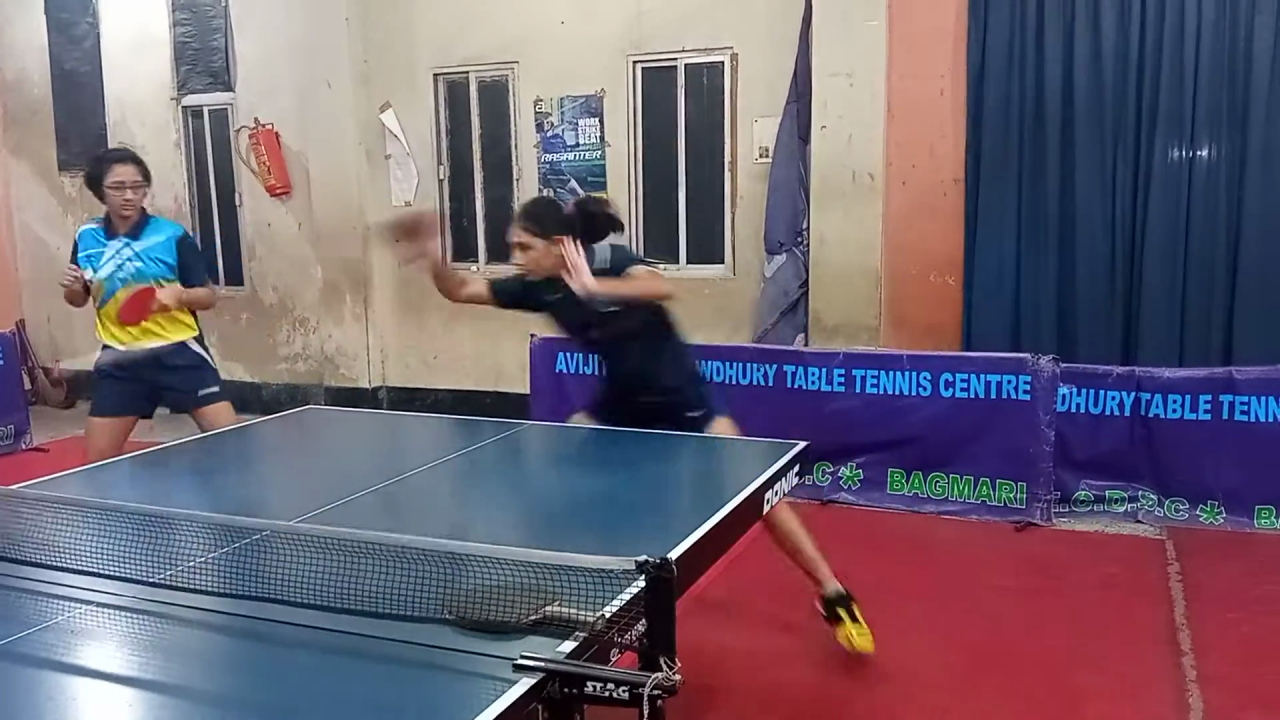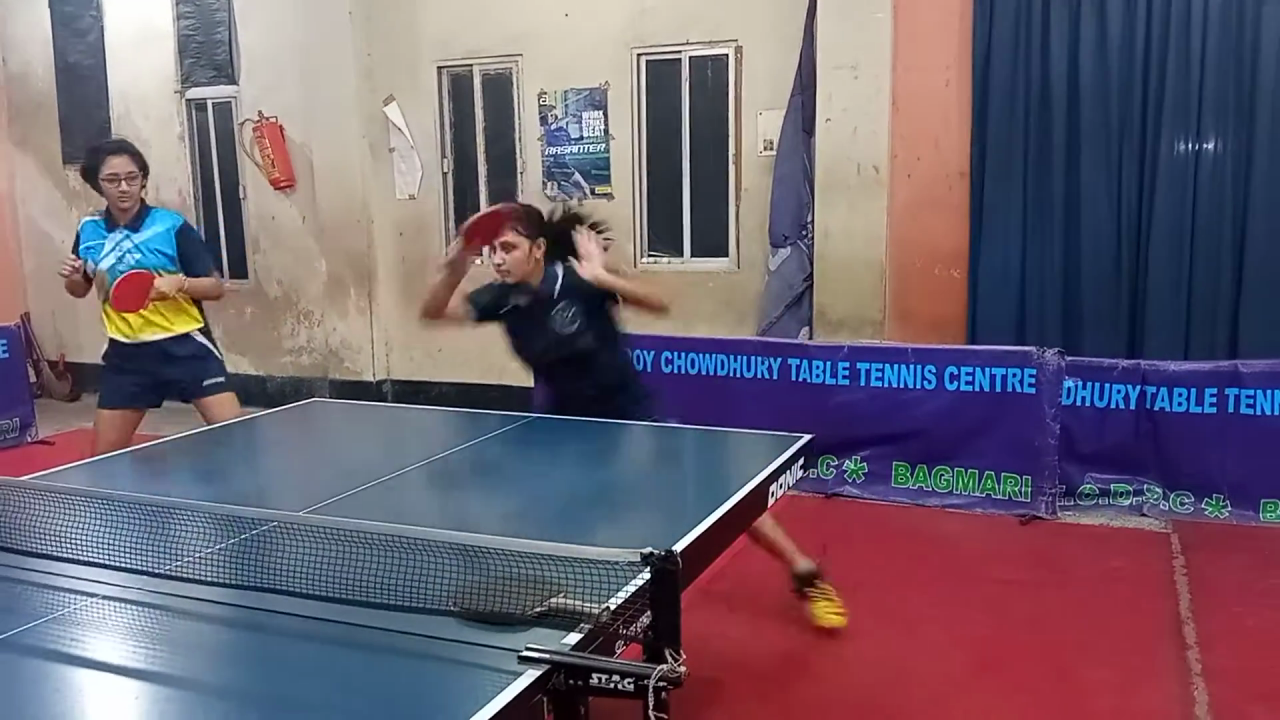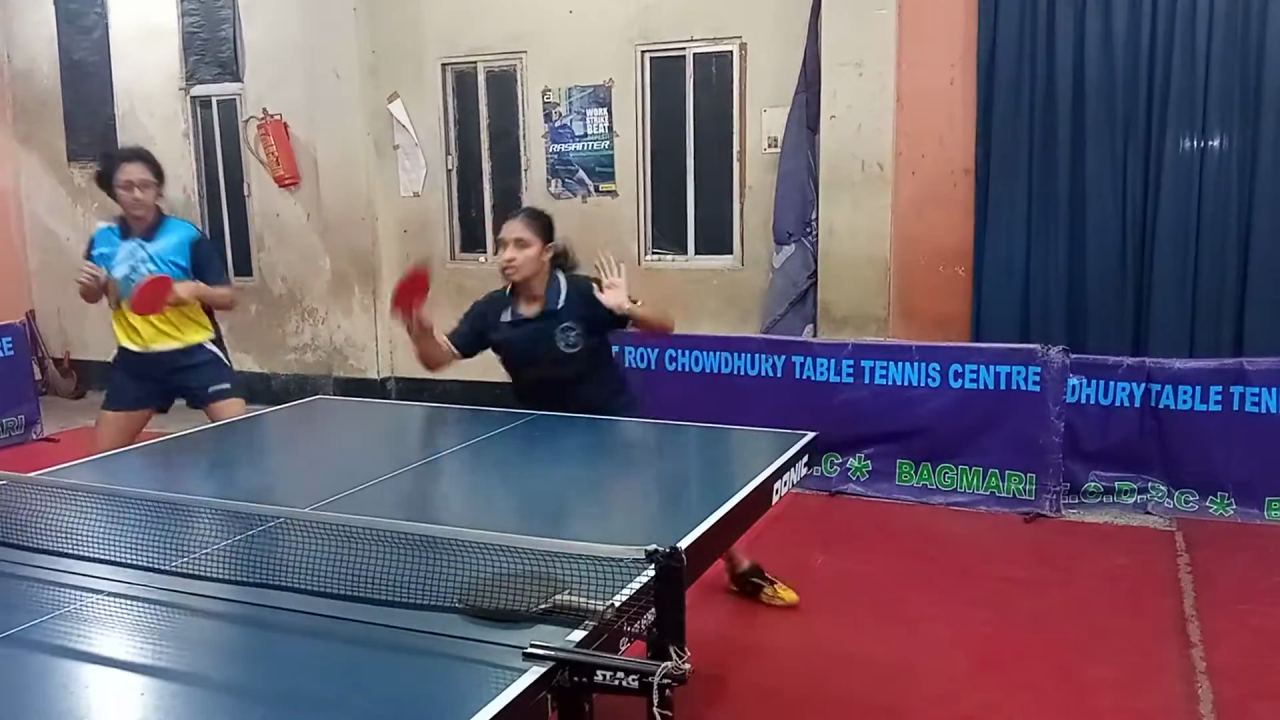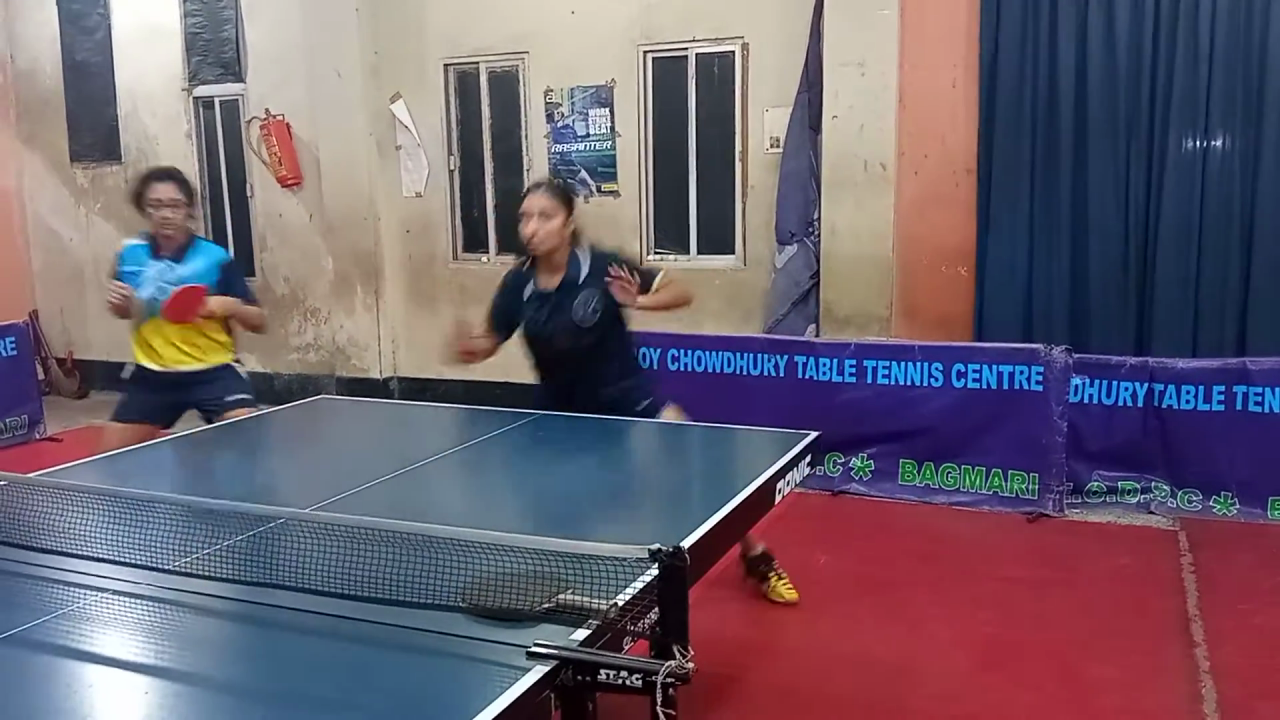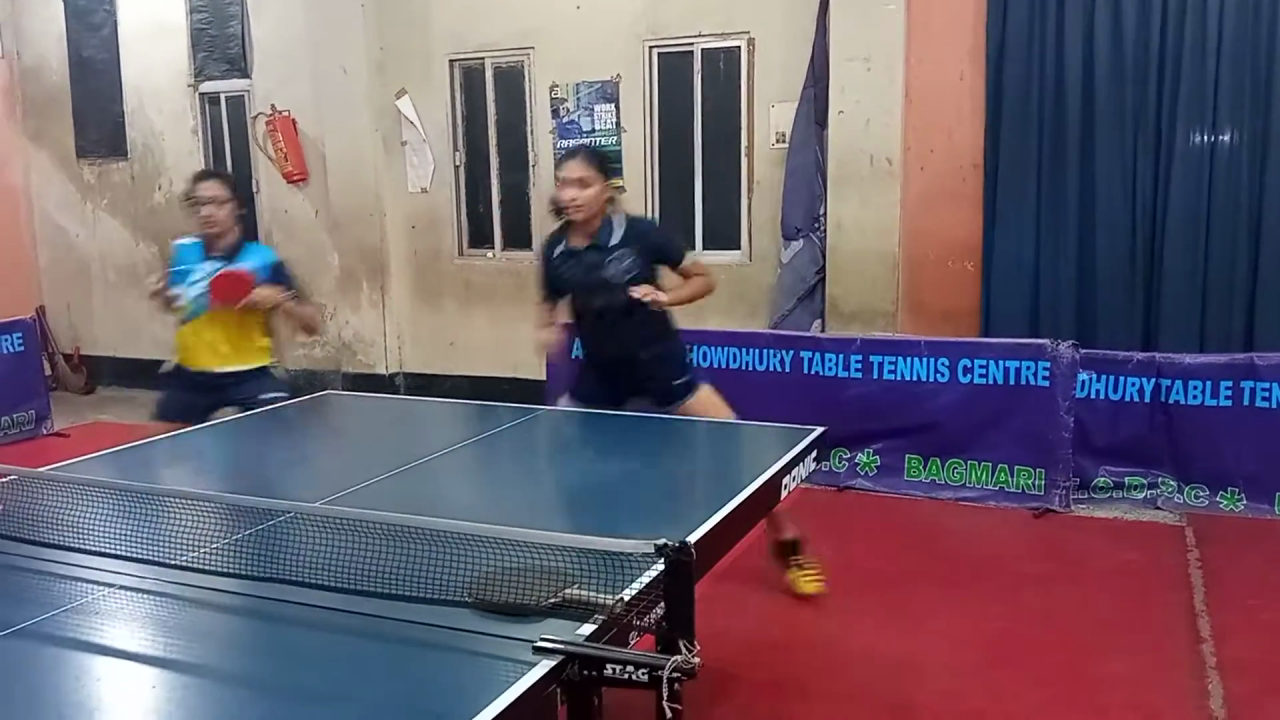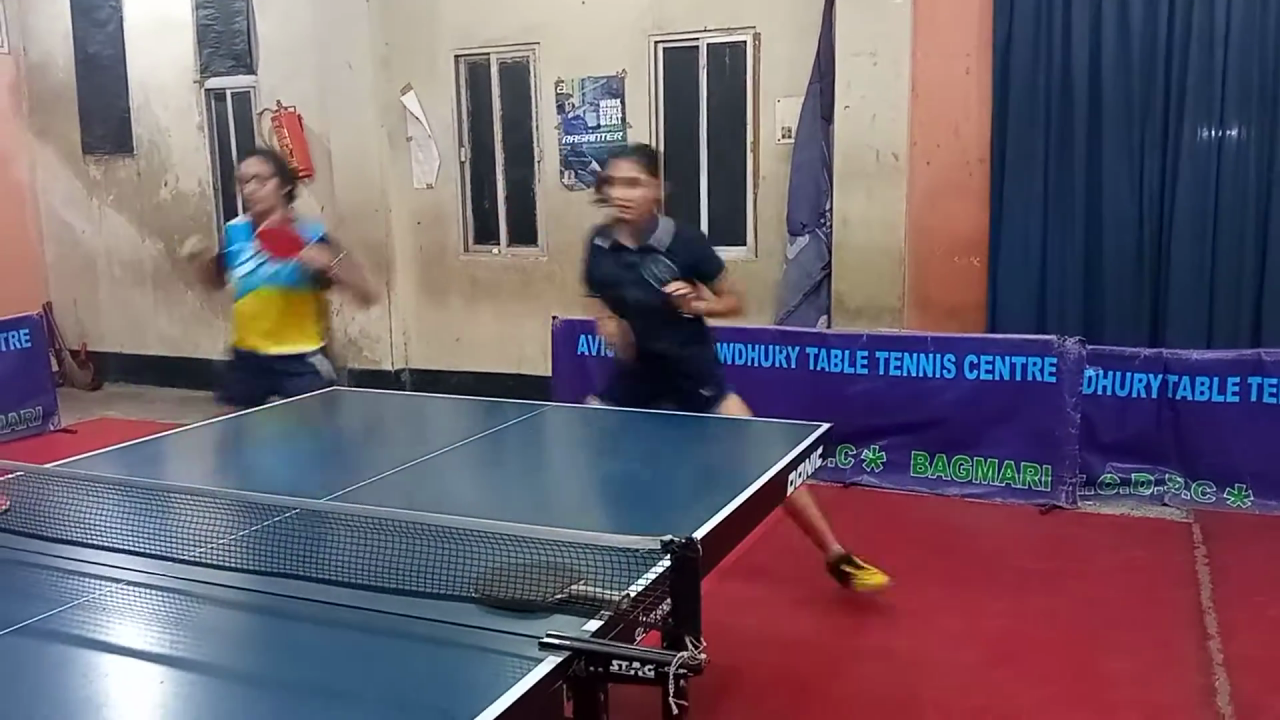
dt=0.1s
person 1, frame 1
left shoulder: (613, 260)
right shoulder: (532, 284)
left elbow: (660, 288)
right elbow: (466, 292)
left wrist: (592, 285)
right wrist: (432, 254)
left hip: (679, 396)
right hip: (621, 399)
left ankle: (834, 596)
person 1, frame 2
left shoulder: (580, 284)
right shoulder: (502, 297)
left elbow: (658, 304)
right elbow: (435, 312)
left wrist: (602, 278)
right wrist: (453, 266)
left hip: (627, 409)
right hip: (566, 416)
left ankle: (806, 574)
person 1, frame 3
left shoulder: (582, 293)
right shoulder: (490, 312)
left elbow: (665, 326)
right elbow: (437, 360)
left wrist: (627, 308)
right wrist: (419, 328)
left hip: (608, 420)
left ankle: (745, 572)
person 1, frame 4
left shoulder: (603, 266)
right shoulder: (516, 286)
left elbow: (681, 295)
right elbow: (481, 347)
left wrist: (642, 302)
right wrist: (465, 344)
left hip: (628, 396)
right hip: (563, 410)
left ankle: (757, 559)
person 1, frame 5
left shoulder: (642, 233)
right shoulder: (555, 249)
left elbow: (703, 280)
right elbow: (550, 306)
left wrist: (662, 297)
right wrist: (549, 332)
left hip: (663, 369)
right hip: (600, 376)
left ankle: (787, 543)
person 1, frame 6
left shoulder: (685, 240)
right shoulder: (600, 244)
left elbow: (733, 303)
left wrist: (696, 305)
right wrist: (606, 323)
left hip: (695, 376)
right hip: (634, 378)
left ankle: (839, 559)
person 2, frame 1
left shoulder: (172, 237)
right shoulder: (87, 238)
left elbow: (209, 296)
right elbow: (79, 300)
left wrist: (179, 294)
right wrist: (71, 288)
left hip: (179, 354)
right hip: (120, 361)
right knee: (97, 459)
person 2, frame 2
left shoulder: (172, 226)
right shoulder: (88, 230)
left elbow: (215, 287)
right elbow: (80, 290)
left wrist: (179, 283)
right wrist: (71, 277)
left hip: (183, 345)
right hip: (127, 351)
right knee: (103, 452)
person 2, frame 3
left shoulder: (186, 237)
right shoulder: (102, 238)
left elbow: (227, 297)
right elbow: (92, 296)
left wrist: (197, 290)
right wrist: (87, 285)
left hip: (195, 354)
right hip: (137, 358)
right knee: (106, 452)
person 2, frame 4
left shoulder: (215, 260)
right shoulder: (130, 254)
left elbow: (258, 321)
right elbow: (125, 311)
left wrist: (229, 306)
right wrist: (118, 303)
left hip: (212, 371)
right hip: (153, 375)
person 2, frame 5
left shoulder: (263, 263)
right shoulder: (183, 253)
left elbow: (312, 324)
left wrist: (280, 300)
right wrist: (161, 295)
left hip: (250, 373)
right hip: (193, 374)
person 2, frame 6
left shoulder: (310, 237)
right shoulder: (234, 232)
left elbow: (367, 295)
right elbow: (216, 280)
left wrist: (331, 263)
right wrist: (201, 261)
left hip: (300, 359)
right hip: (248, 355)
